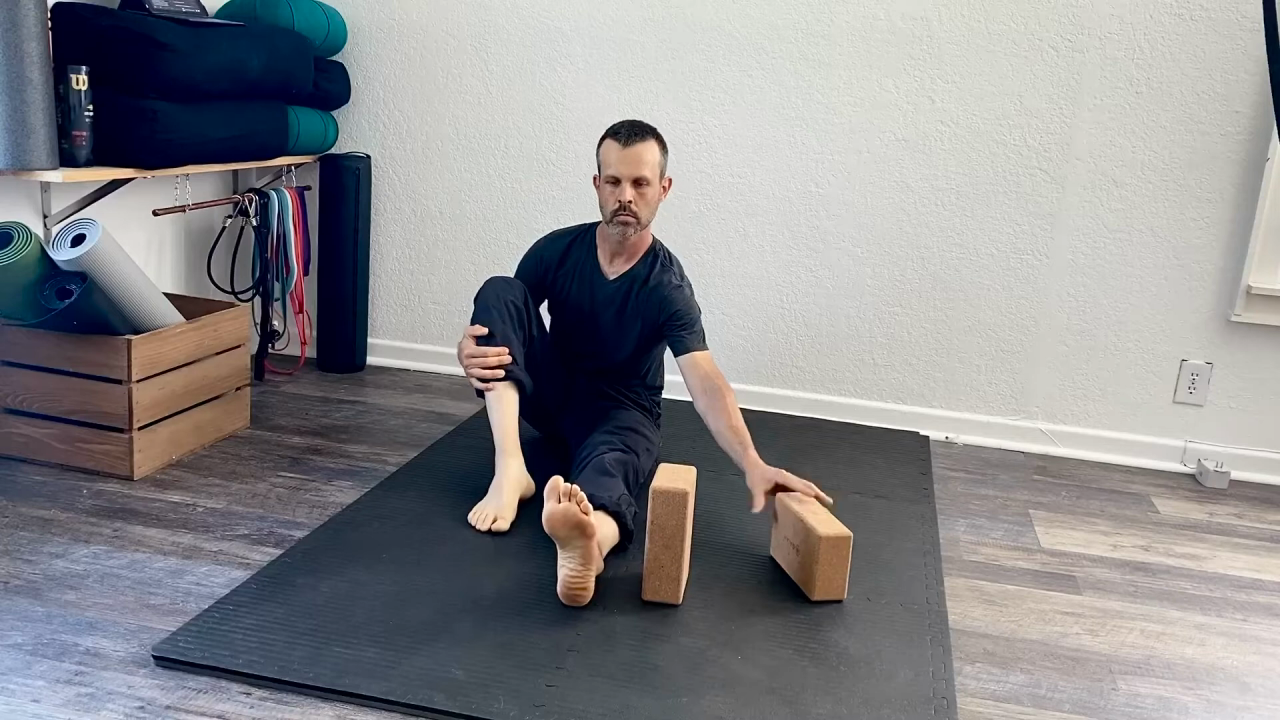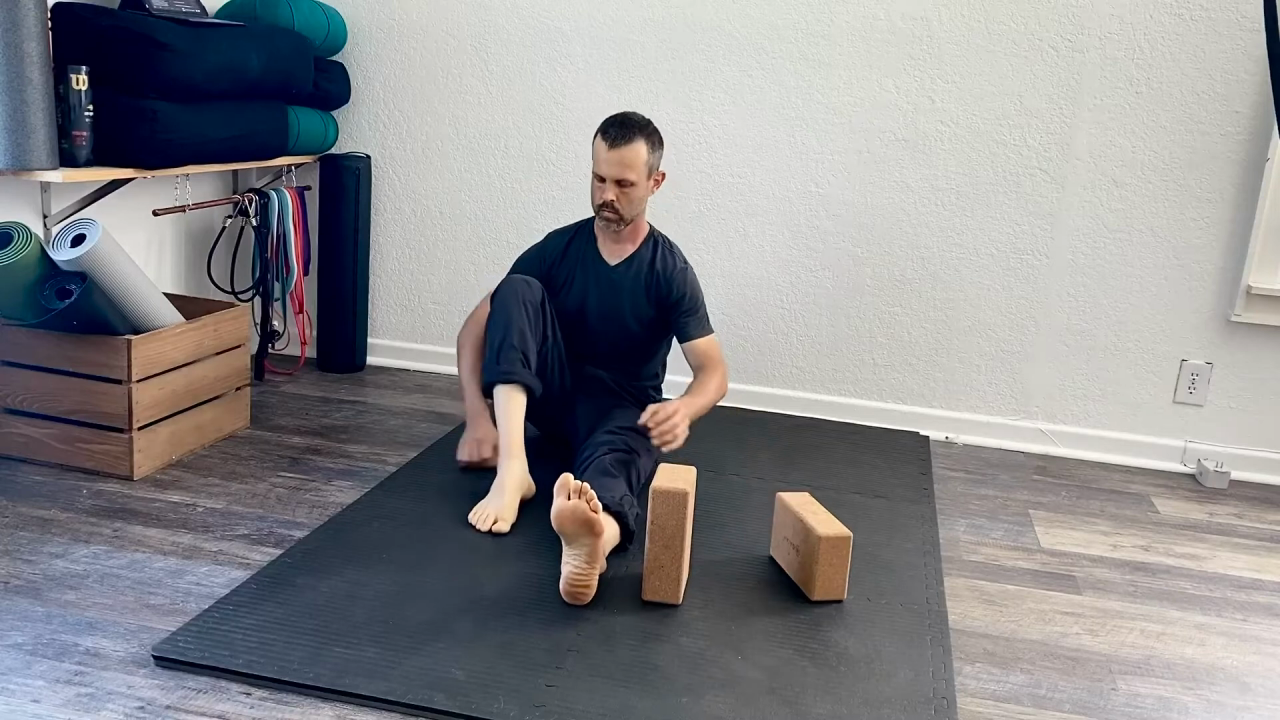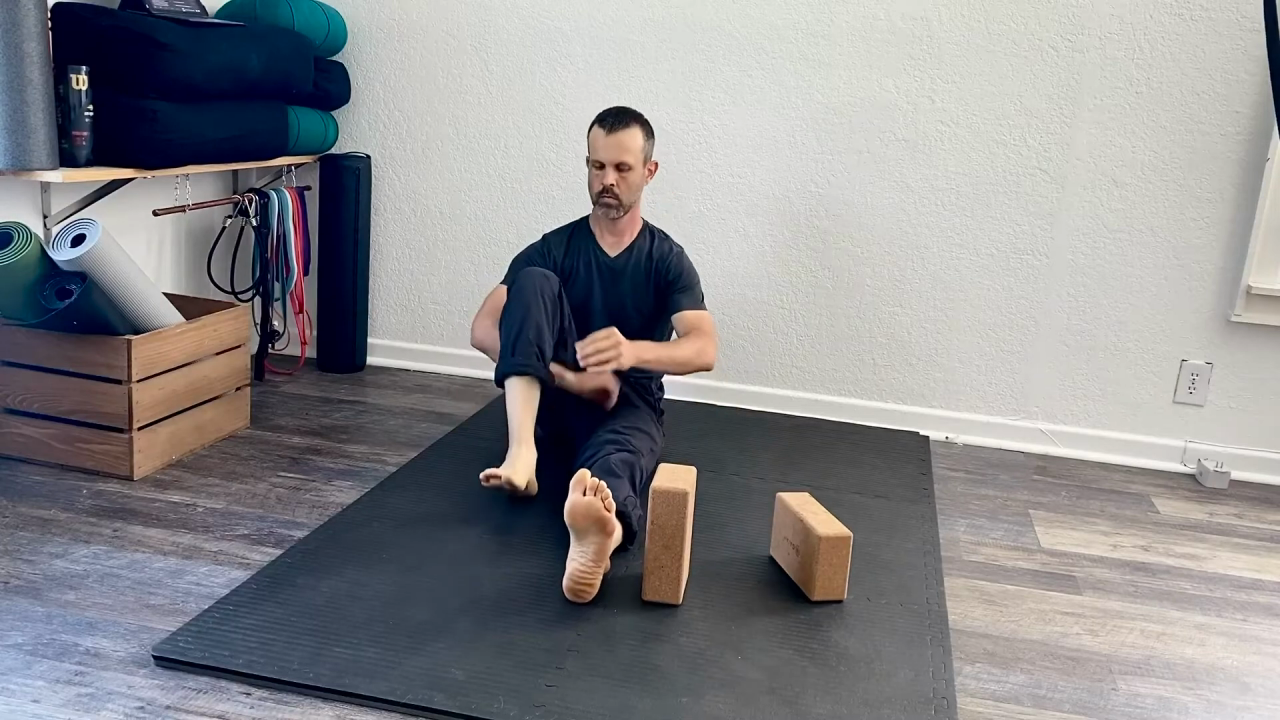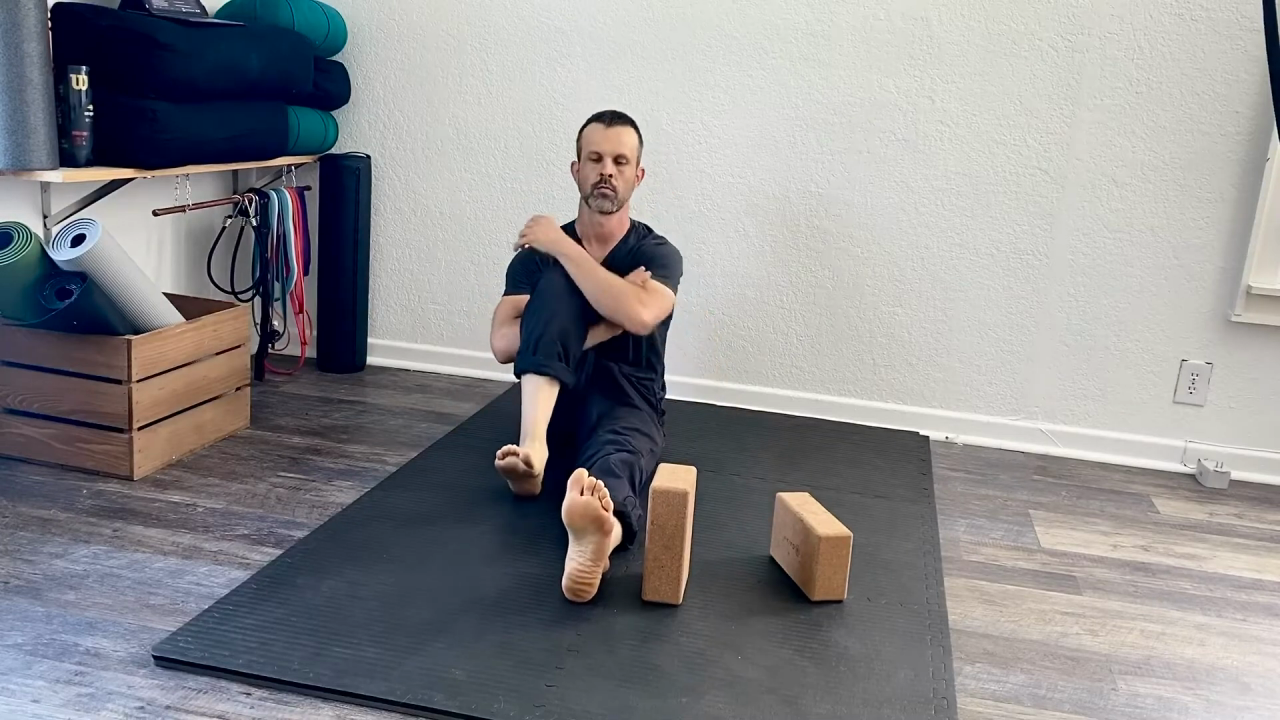
dt=0.4s
person 1, frame 1
left shoulder: (667, 286)
right shoulder: (556, 250)
left elbow: (705, 383)
right elbow: (499, 315)
left wrist: (753, 466)
right wrist: (470, 350)
left hip: (621, 407)
right hip: (551, 393)
left knee: (608, 466)
right knee: (498, 291)
left ankle: (587, 543)
right ankle: (510, 469)
person 1, frame 2
left shoulder: (669, 271)
right shoulder: (558, 247)
left elbow: (712, 368)
right elbow: (479, 326)
left wrist: (683, 410)
right wrist: (478, 417)
left hip: (623, 408)
right hip: (555, 394)
left knee: (608, 468)
right knee: (517, 290)
left ankle: (592, 542)
right ankle: (513, 470)
person 1, frame 3
left shoulder: (667, 259)
right shoulder: (553, 248)
left elbow: (705, 350)
right elbow: (483, 329)
left wrist: (632, 351)
right wrist: (559, 373)
left hip: (627, 406)
right hip: (555, 402)
left knee: (613, 468)
right knee: (535, 282)
left ankle: (596, 543)
right ankle: (522, 451)
person 1, frame 4
left shoulder: (657, 253)
right shoulder: (535, 255)
left elbow: (640, 318)
right elbow: (503, 344)
left wrist: (563, 246)
right wrist: (606, 324)
left hip: (627, 406)
right hip: (555, 402)
left knee: (612, 469)
right knee: (556, 288)
left ankle: (595, 541)
right ankle: (533, 448)
